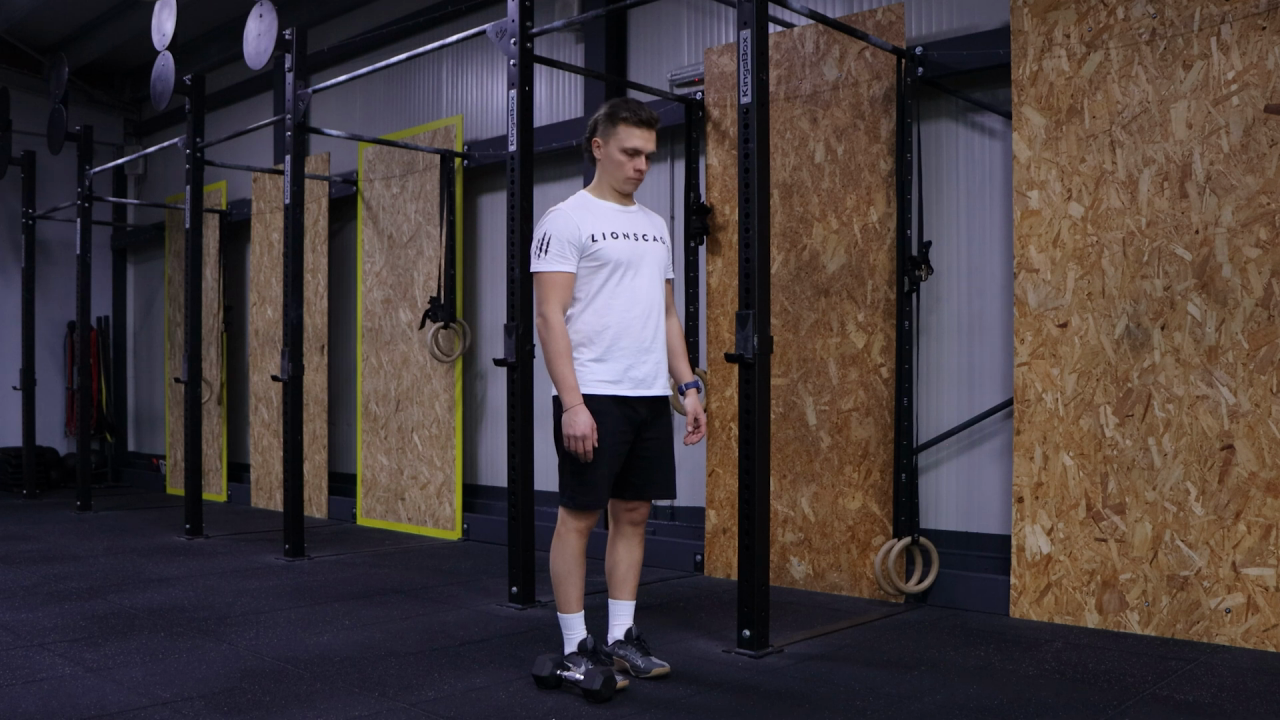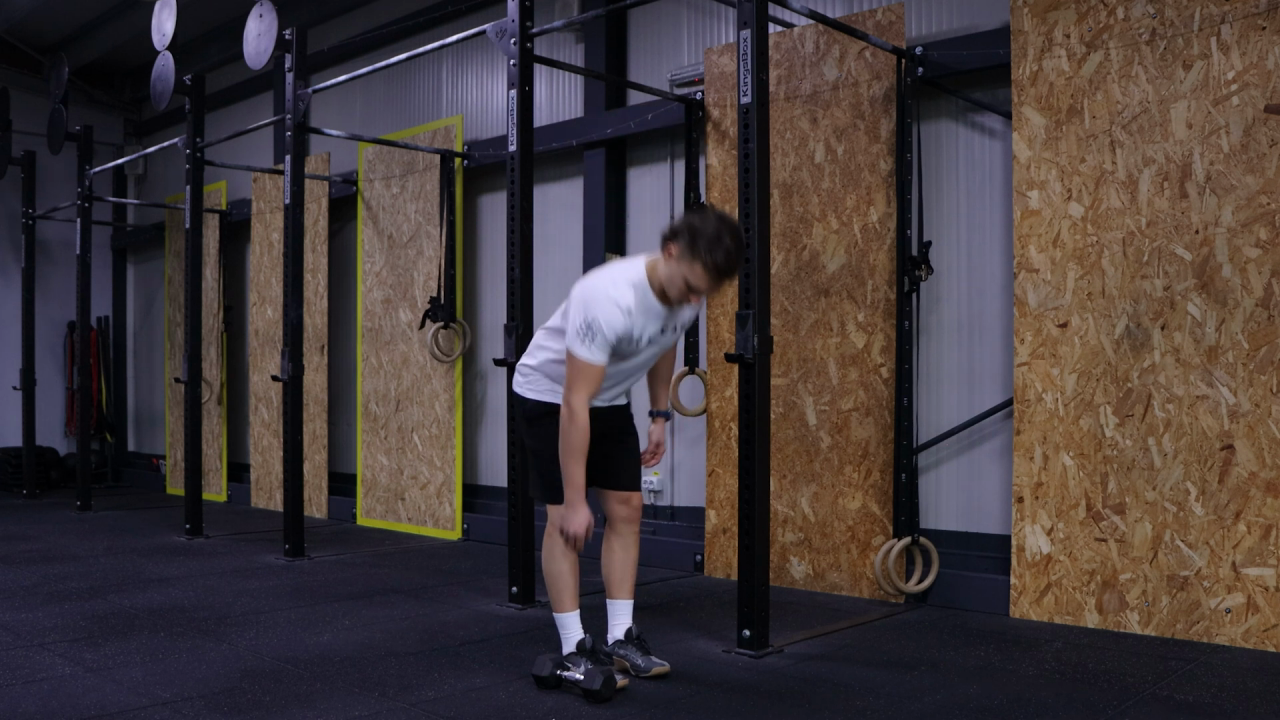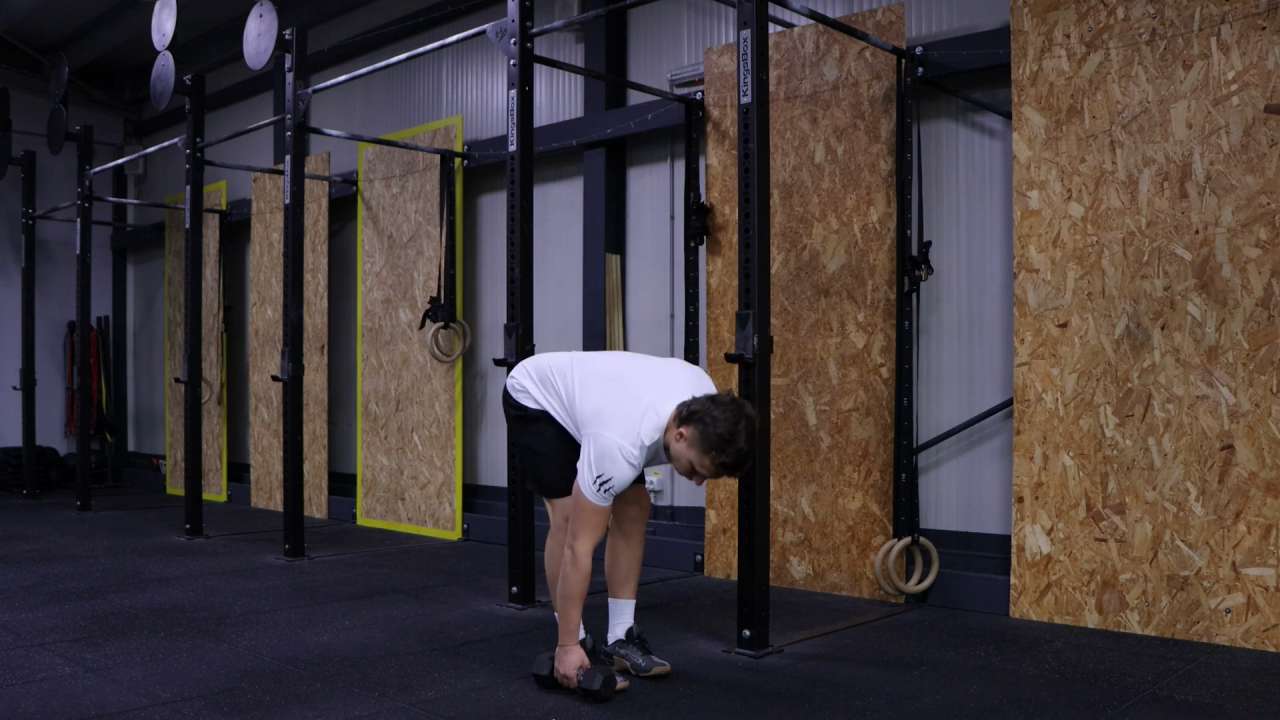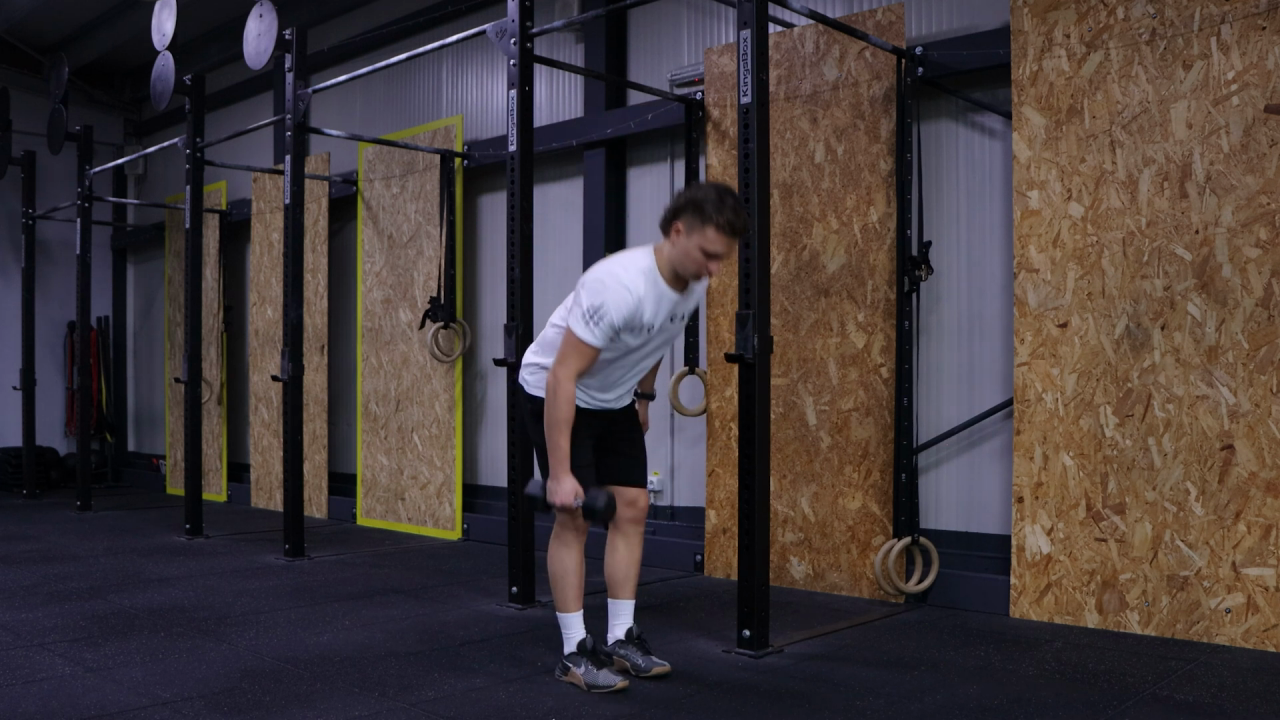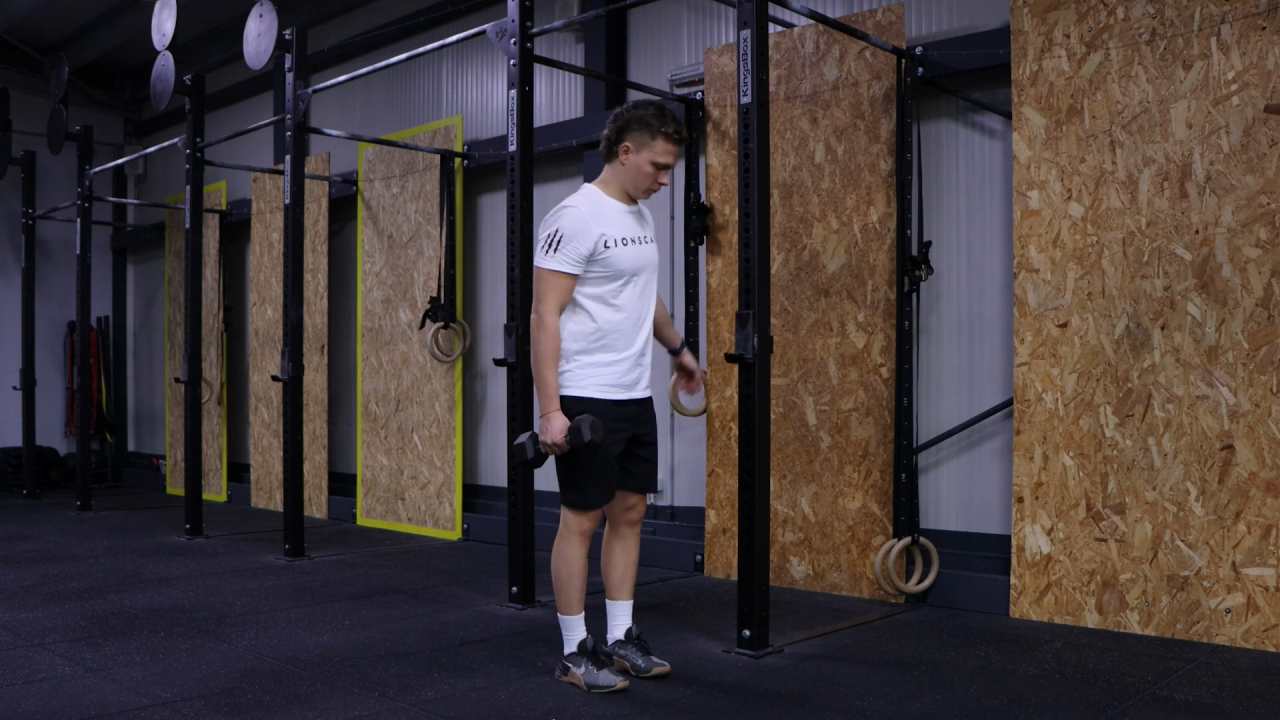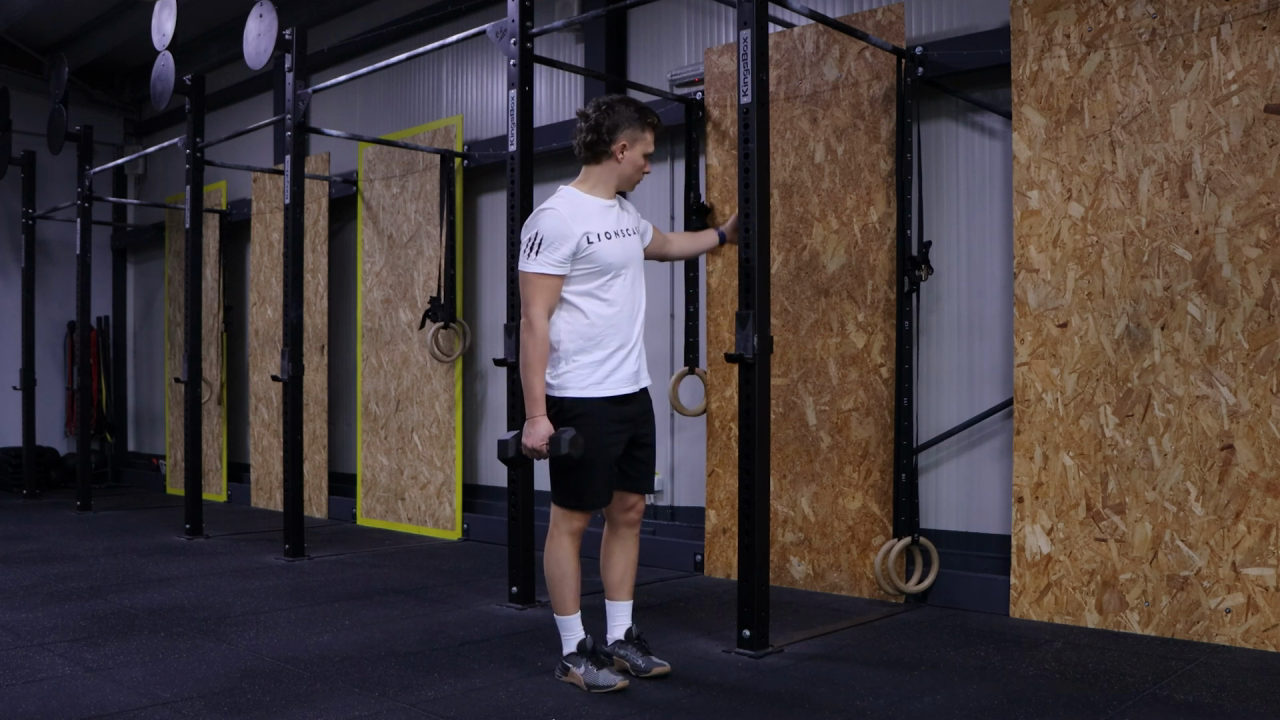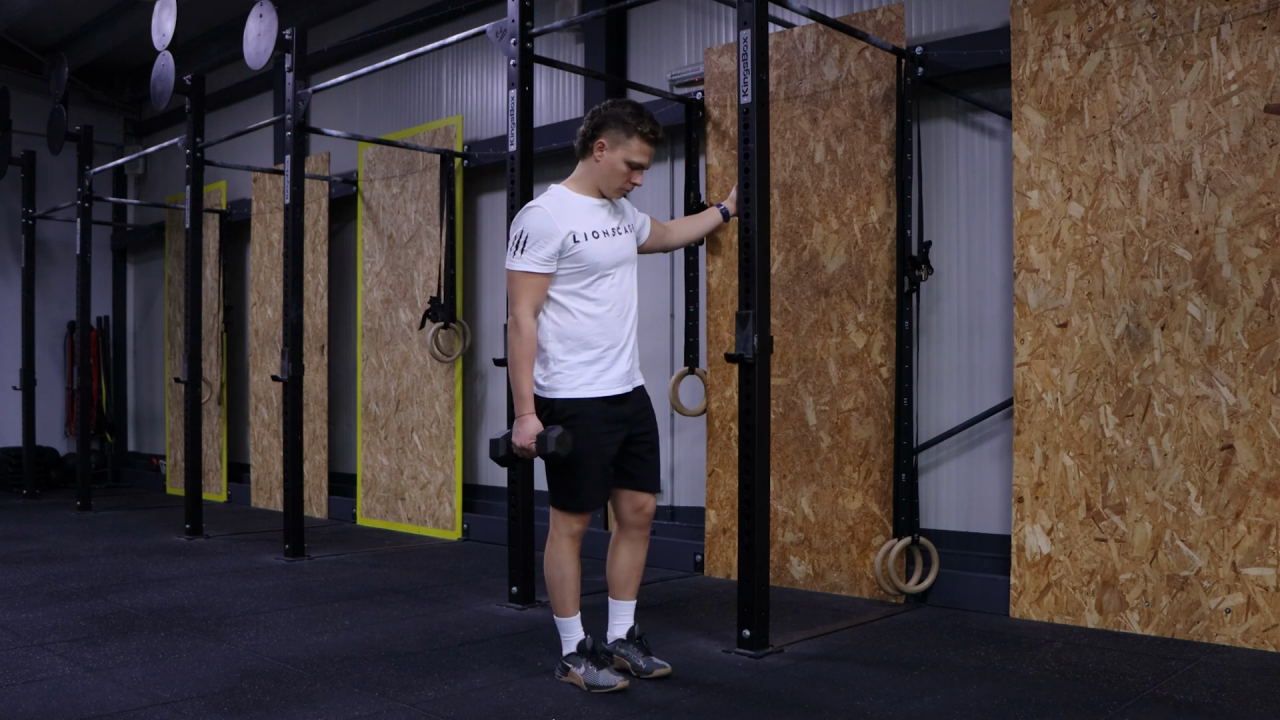
dt=0.5s
person 1, frame 1
left shoulder: (655, 227)
right shoulder: (567, 220)
right elbow: (550, 318)
left wrist: (688, 387)
right wrist: (573, 404)
left hip: (649, 398)
right hip: (592, 399)
left knee: (633, 516)
right knee: (579, 518)
left ankle: (620, 638)
right ankle: (576, 649)
person 1, frame 2
left shoulder: (685, 295)
right shoulder: (609, 300)
right elbow: (574, 404)
left wrist: (659, 416)
right wrist: (574, 501)
left hip: (610, 401)
right hip: (547, 395)
left knee: (627, 511)
right knee: (564, 522)
left ankle: (620, 639)
right ankle: (574, 649)
person 1, frame 3
left shoulder: (704, 400)
right shoulder: (618, 448)
right elbow: (579, 547)
right wrist: (568, 644)
left hip: (581, 394)
right hip: (536, 401)
left knee: (634, 509)
right knee: (567, 515)
left ankle: (620, 638)
right ankle: (573, 652)
person 1, frame 4
left shoulder: (693, 281)
right shoulder: (620, 286)
right elbow: (562, 378)
left wrist: (644, 396)
right wrist: (559, 475)
left hip: (612, 398)
right hip: (551, 388)
left knee: (632, 509)
right knee: (577, 515)
left ankle: (621, 638)
right ankle: (575, 650)
person 1, frame 5
left shoulder: (640, 218)
right shoulder: (576, 217)
right elbow: (546, 316)
left wrist: (678, 348)
right wrist: (551, 408)
left hip: (636, 396)
right hip: (587, 399)
left knee: (629, 514)
right knee: (581, 519)
left ankle: (620, 639)
right ankle: (575, 651)
person 1, frame 6
left shoulder: (622, 212)
right shoulder: (557, 218)
left elbow: (662, 244)
right elbow: (534, 321)
left wrist: (721, 234)
right wrist: (536, 414)
left hip: (632, 393)
right hip: (582, 400)
left knee: (628, 513)
right knee: (571, 521)
left ankle: (620, 638)
right ankle: (574, 650)
person 1, frame 7
left shoulder: (619, 212)
right shoulder: (545, 217)
left elbow: (666, 235)
right elbow: (521, 318)
left wrist: (727, 207)
right wrist: (525, 412)
left hip: (628, 392)
right hip: (574, 400)
left knee: (638, 512)
right knee: (571, 524)
left ankle: (621, 638)
right ankle: (573, 651)
